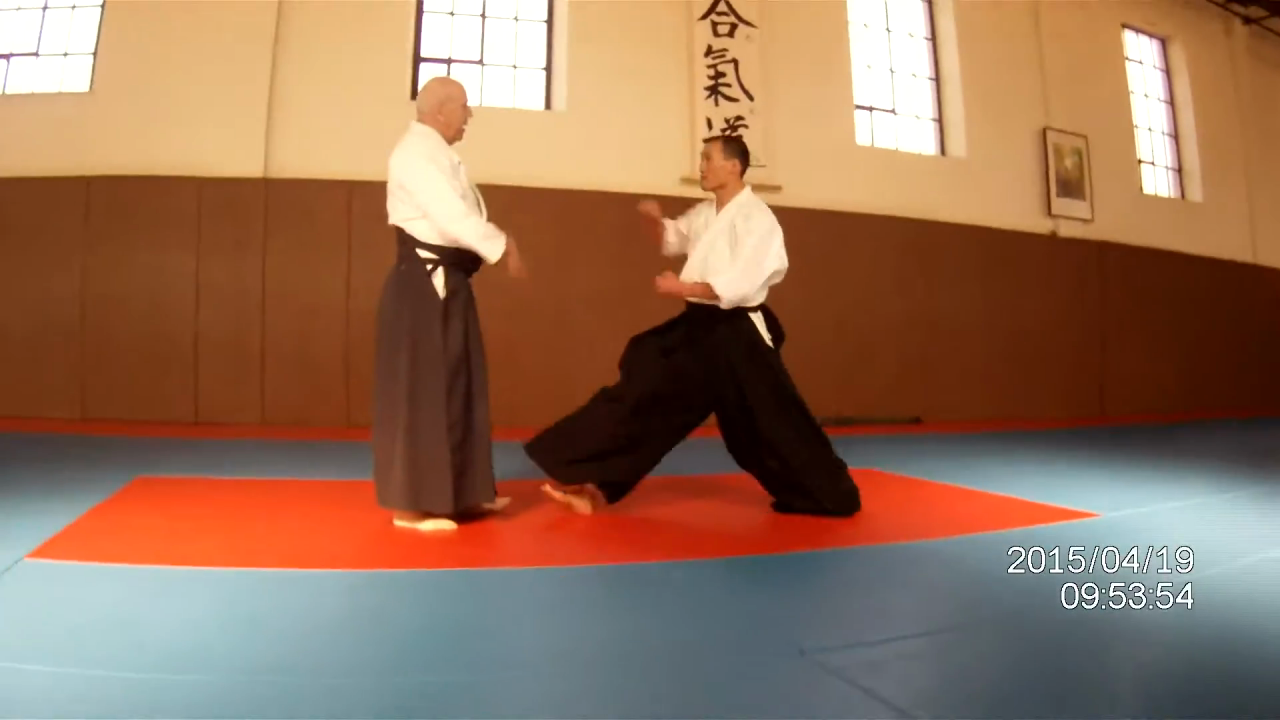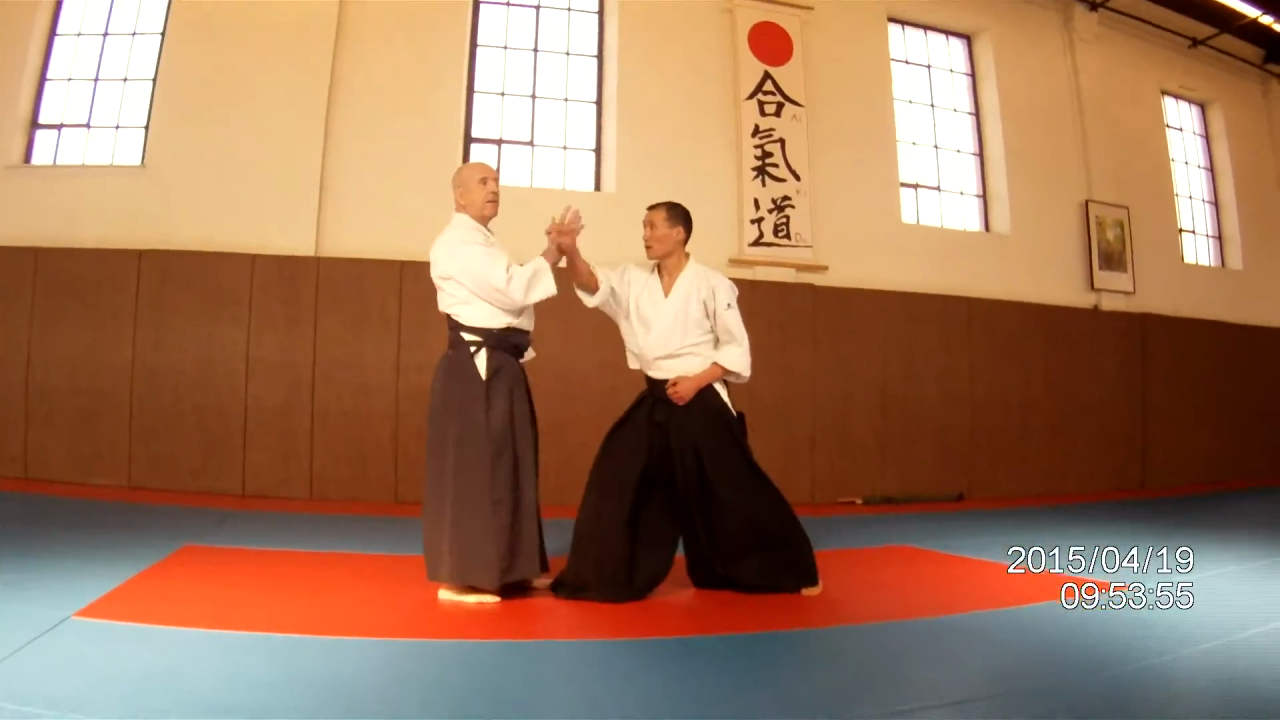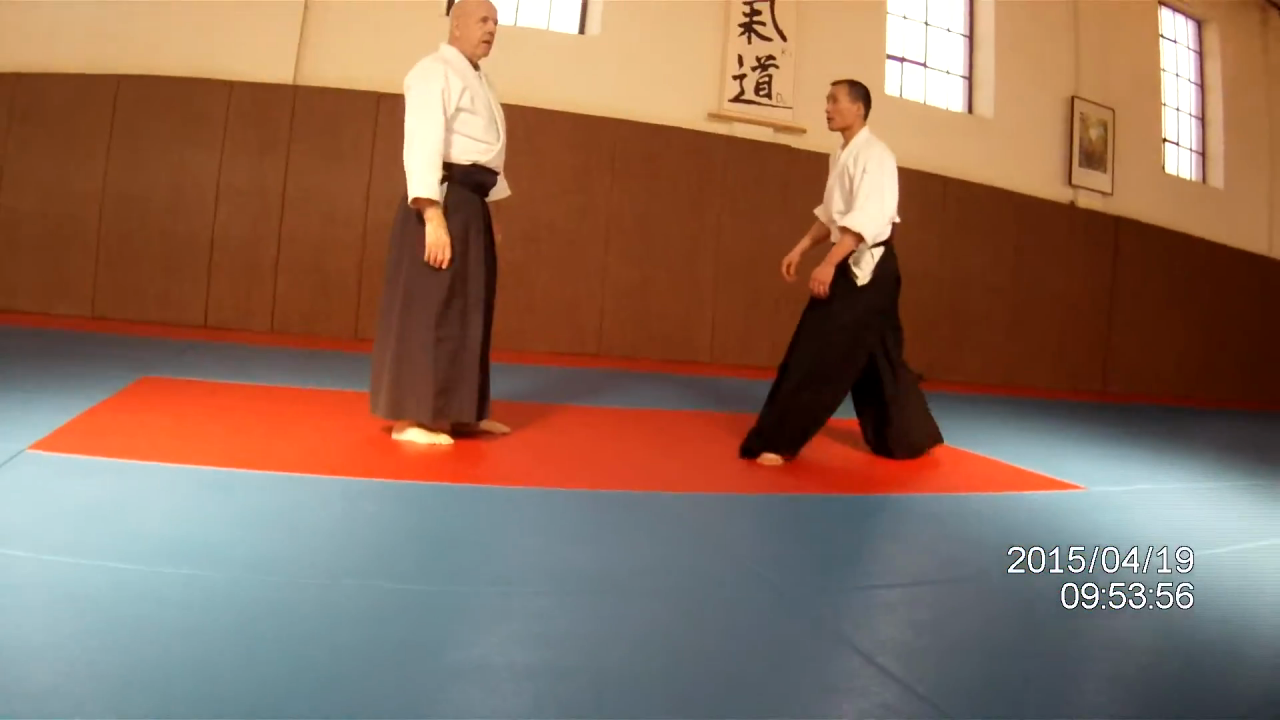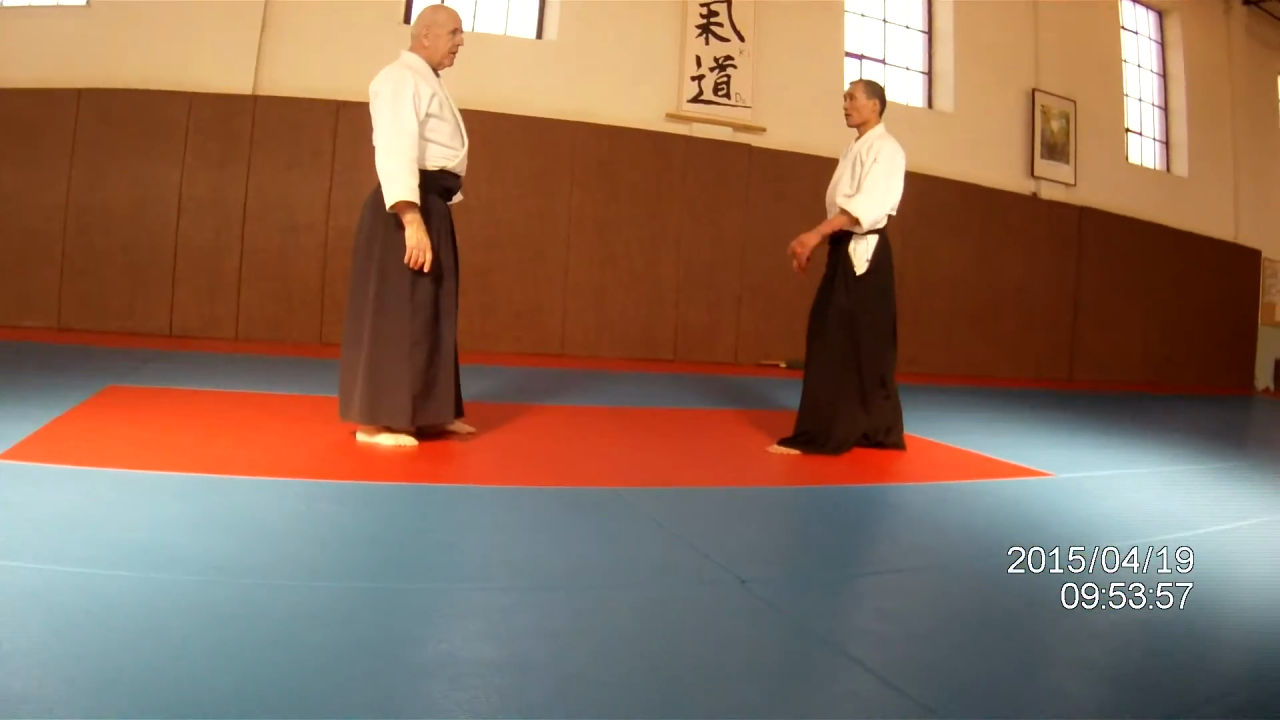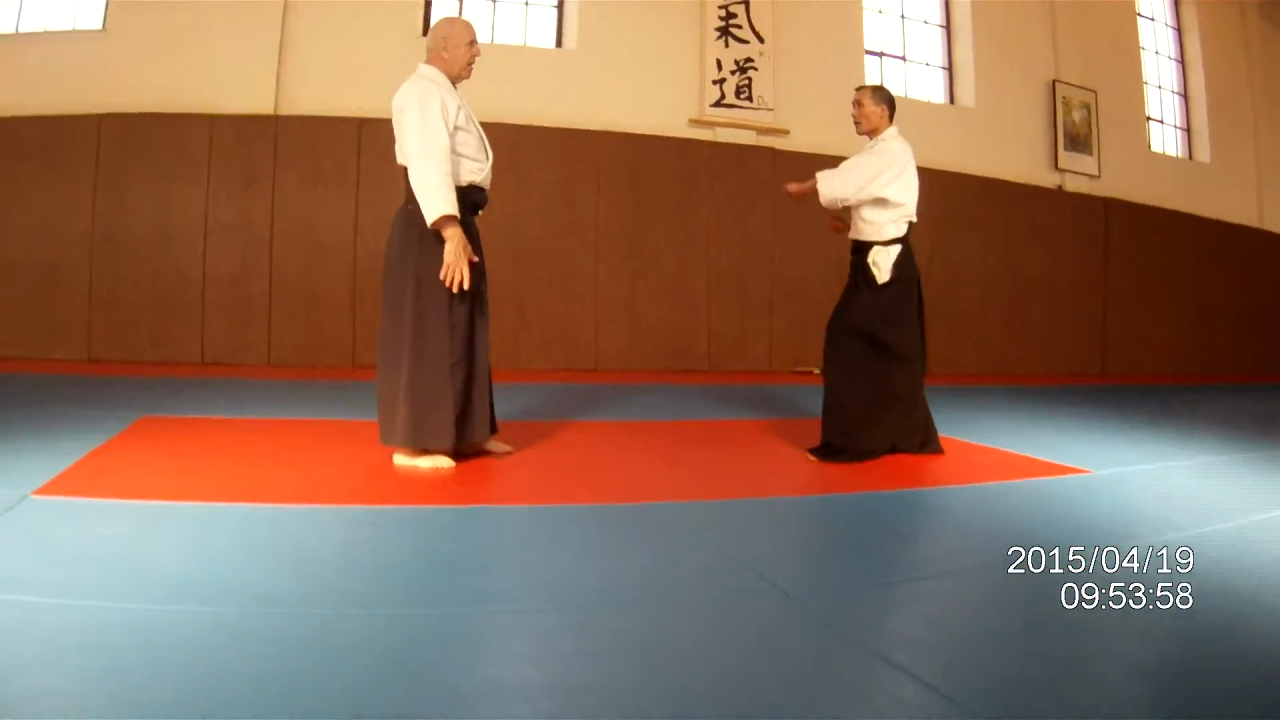
dt=1s
person 1, frame 1
left shoulder: (433, 152)
right shoulder: (418, 152)
right elbow: (455, 215)
left wrist: (493, 243)
right wrist: (504, 248)
left hip: (442, 282)
right hip: (423, 283)
left knee: (455, 387)
right knee: (421, 391)
left ankle: (459, 493)
right ankle: (411, 504)
person 1, frame 2
left shoulder: (482, 241)
right shoulder: (458, 241)
right elbow: (512, 288)
right wrist: (554, 251)
left hip: (499, 368)
right hip: (474, 369)
left knee: (505, 469)
right knee: (472, 471)
left ankle: (502, 571)
right ankle: (457, 579)
person 1, frame 3
left shoulder: (476, 80)
right shoulder: (436, 72)
right elbow: (422, 146)
left wrist: (486, 213)
right wrist: (434, 217)
left hip: (470, 207)
right hip: (442, 206)
left knee: (465, 312)
right knee: (428, 309)
left ankle: (459, 413)
right ankle: (408, 418)
person 1, frame 4
left shoulder: (428, 83)
right shoulder: (401, 79)
right elbow: (396, 152)
right wrist: (412, 220)
left hip: (432, 208)
right hip: (407, 210)
left knee: (430, 314)
right knee: (393, 313)
left ankle: (424, 415)
right ankle: (374, 422)
person 1, frame 5
left shoulder: (443, 95)
right shoulder: (423, 92)
right elbow: (426, 166)
right wrist: (452, 234)
left hip: (455, 224)
right hip: (432, 228)
left knee: (458, 332)
right knee: (427, 332)
left ankle: (461, 434)
right ankle: (411, 444)
person 2, frame 1
left shoulder: (753, 217)
right shoulder: (710, 211)
left elbow: (741, 280)
right elbow: (677, 239)
left wrist: (684, 287)
right wrist: (659, 220)
left hip: (738, 333)
right hip: (698, 329)
left knee: (774, 420)
right knee: (642, 392)
left ankle: (829, 495)
right ankle: (591, 483)
person 2, frame 2
left shoulder: (709, 284)
right shoulder: (633, 279)
left elbow: (736, 349)
right elbow: (592, 285)
left wrist: (697, 381)
right wrist: (571, 253)
left hip: (701, 401)
right hip: (654, 402)
left knee: (735, 491)
right knee: (616, 482)
left ankle: (794, 571)
right ankle: (603, 577)
person 2, frame 3
left shoulder: (873, 155)
right shoulder: (842, 155)
left elbow: (867, 218)
left wrist: (829, 263)
right wrist: (801, 248)
left hip: (866, 265)
right hip: (855, 265)
left knee: (818, 349)
right knee: (876, 359)
left ankle: (782, 441)
right ankle: (911, 437)
person 2, frame 4
left shoulder: (885, 148)
right shoulder: (857, 148)
left elbow: (868, 205)
left wrist: (814, 235)
right wrist: (813, 242)
left hip: (864, 254)
right hip: (847, 251)
left knee: (837, 342)
right knee: (862, 344)
left ankle: (817, 435)
right ankle: (876, 429)
person 2, frame 5
left shoulder: (892, 151)
right shoulder: (878, 152)
left elbow: (841, 183)
left wrist: (800, 188)
right wrist: (850, 224)
left hip: (884, 263)
right hip: (878, 261)
left knee: (848, 341)
right knee: (893, 351)
left ankle: (849, 441)
right ankle: (911, 435)
